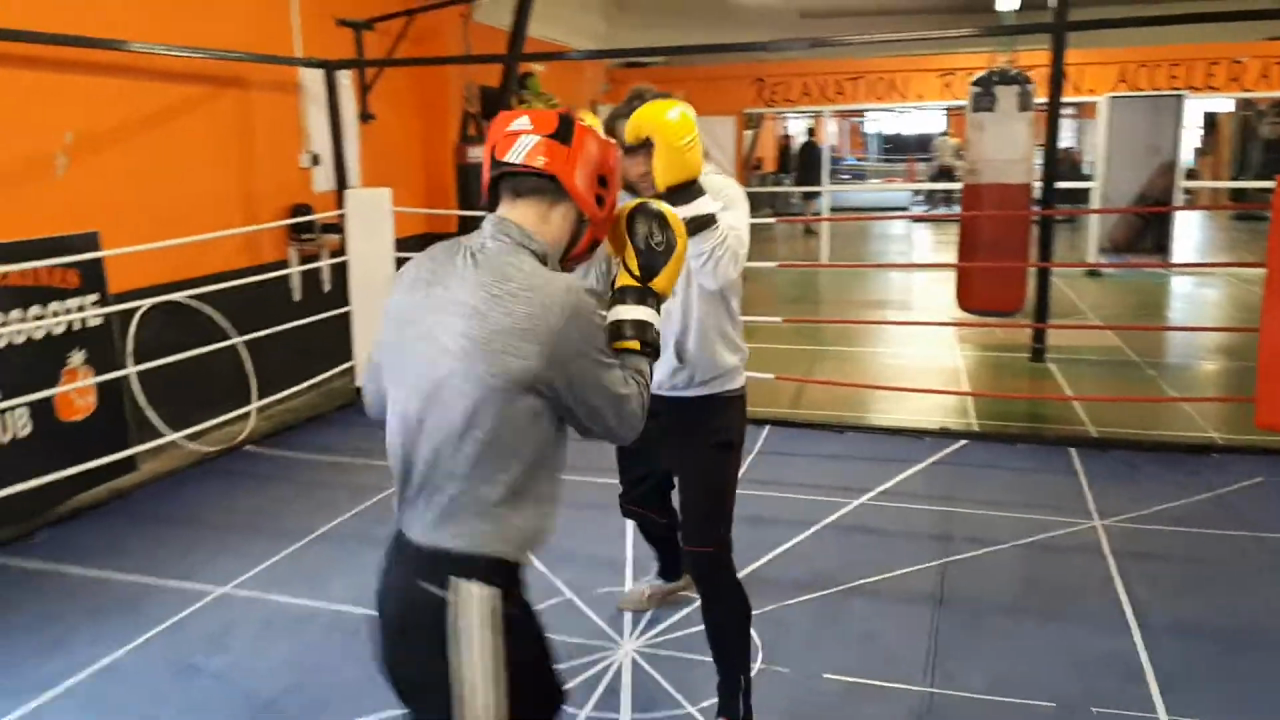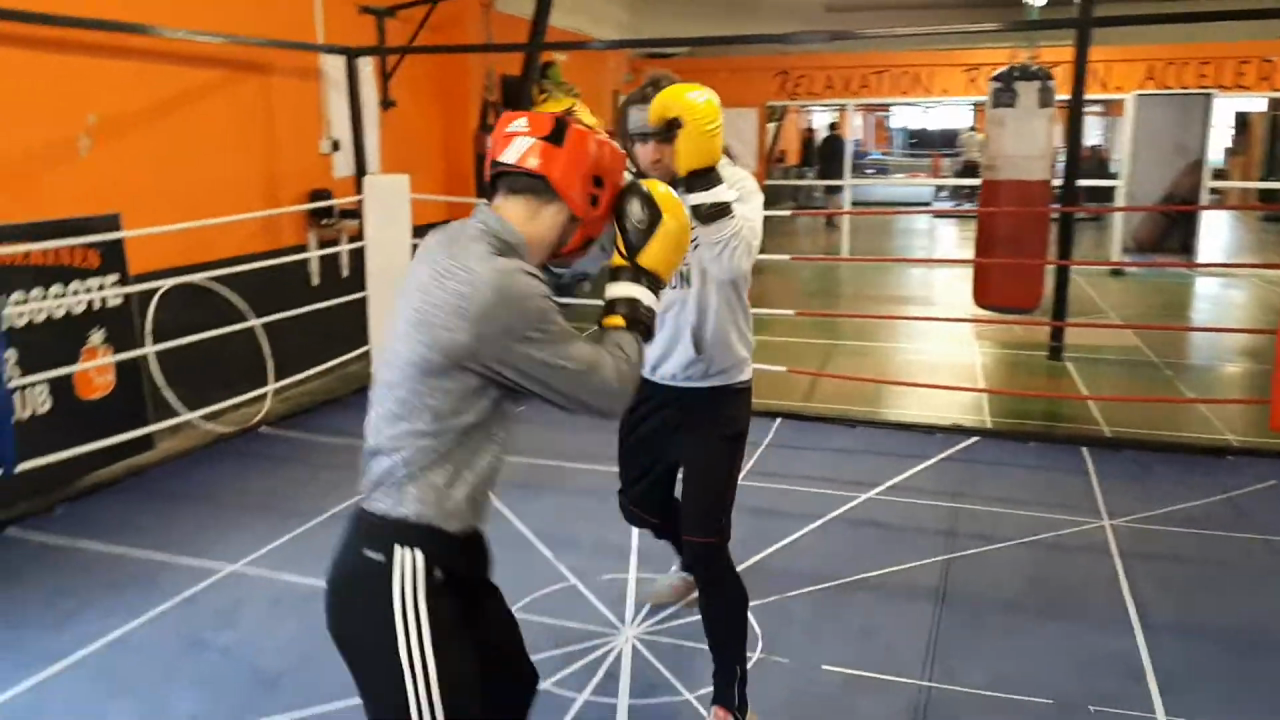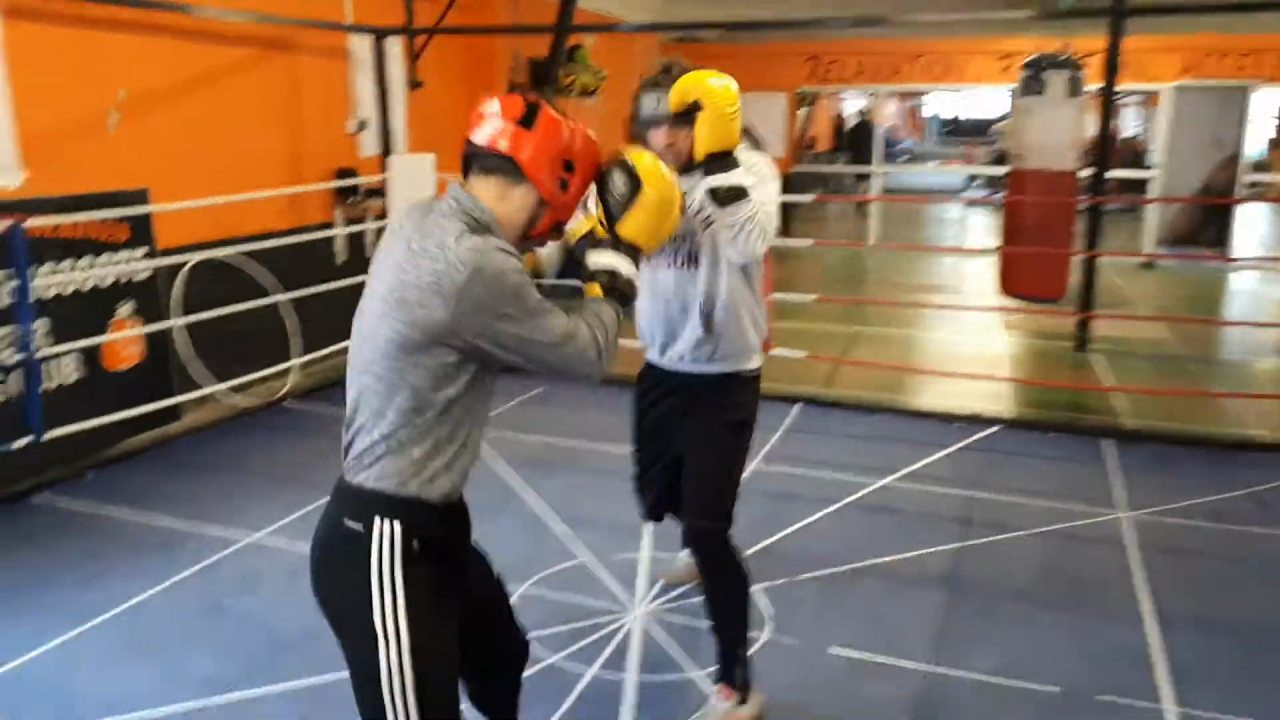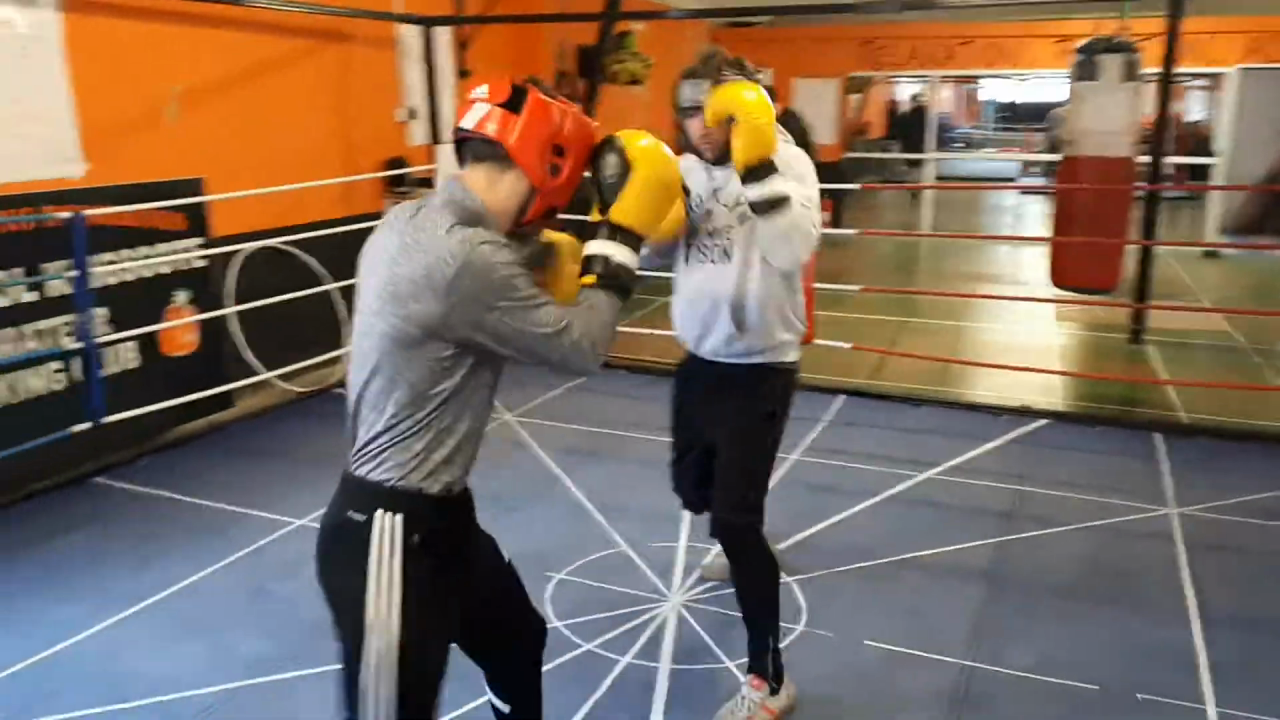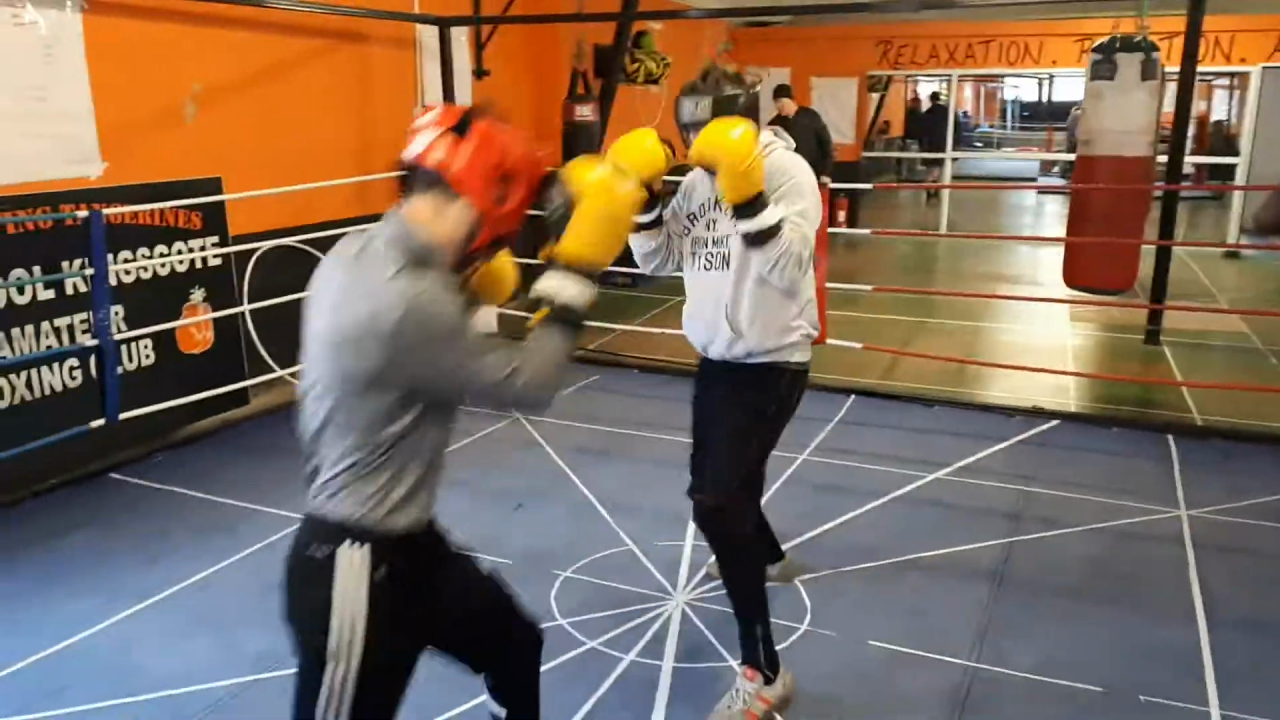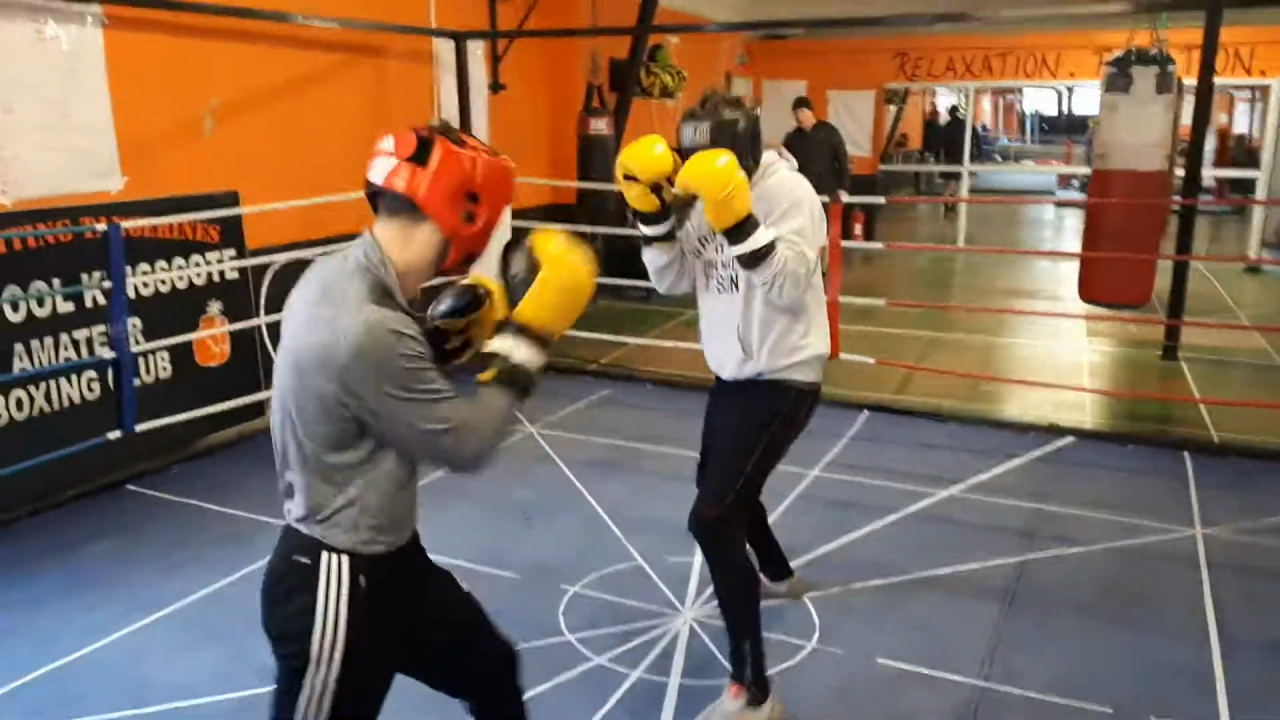
dt=0.1s
person 1, frame 1
left shoulder: (720, 194)
left elbow: (719, 274)
right elbow: (588, 277)
left wrist: (683, 185)
left hip: (708, 400)
right hip: (645, 393)
left knee: (711, 558)
right knee: (639, 500)
right ankle: (672, 573)
person 1, frame 2
left shoulder: (734, 185)
left elbow: (731, 263)
left wrist: (703, 171)
left hip: (715, 391)
right hip: (651, 383)
left knee: (709, 546)
right knee: (640, 502)
right ankle: (692, 567)
person 1, frame 3
left shoulder: (750, 171)
left elbow: (746, 246)
left wrist: (720, 154)
right wrist: (604, 209)
left hip: (722, 376)
right hip: (662, 370)
left knee: (708, 527)
right knee: (657, 496)
right ankle: (705, 557)
person 1, frame 4
left shoulder: (785, 165)
right shoulder: (686, 169)
left elbow: (788, 252)
right elbow: (649, 253)
left wrist: (758, 163)
left hip: (760, 366)
right hip: (702, 359)
left knee: (734, 516)
right knee: (695, 486)
right ankle: (750, 554)
person 1, frame 5
left shoulder: (787, 170)
right shoulder: (698, 178)
left elbow: (787, 268)
right elbow: (657, 258)
left wrist: (747, 195)
right wrist: (645, 200)
left hip: (769, 363)
right hip: (717, 360)
left knee: (716, 506)
right knee: (714, 480)
right ankle: (767, 558)
person 1, frame 6
left shoulder: (788, 191)
right shoulder: (703, 201)
left elbow: (788, 286)
right elbow: (672, 278)
left wrist: (738, 219)
right wrist: (650, 209)
left hip: (780, 381)
right hip: (735, 378)
left knee: (713, 516)
right knee: (722, 493)
right ankle: (776, 574)
person 2, frame 1
left shoulder: (423, 270)
right shoulder: (552, 303)
left elbow: (377, 397)
right elbow: (617, 419)
right wrist: (641, 301)
left hip: (434, 573)
right hip: (463, 593)
person 2, frame 2
left shoulder: (445, 252)
right shoulder: (501, 288)
right elbow: (605, 389)
right wrist: (640, 276)
left hip: (419, 552)
right hip: (402, 570)
person 2, frame 3
left shoulder: (420, 226)
right shoulder: (473, 265)
right elbow: (583, 354)
right wrist: (622, 248)
left hip: (428, 523)
right hip: (385, 540)
left knee: (500, 658)
person 2, frame 4
left shoulder: (413, 221)
right shoulder: (466, 258)
right elbow: (578, 345)
left wrist: (536, 273)
right wrist: (621, 235)
left hip: (435, 515)
left knee: (519, 641)
person 2, frame 5
left shoulder: (359, 249)
right shoulder: (405, 301)
right elbow: (526, 382)
left wrist: (457, 291)
right wrist: (576, 267)
left hip: (404, 546)
right hip: (354, 566)
left knee: (515, 644)
person 2, frame 6
left shoulder: (338, 274)
right shoulder: (366, 330)
right elbow: (464, 443)
left wrist: (441, 331)
right wrist: (525, 335)
left hip: (390, 561)
right hip: (334, 583)
left knee: (490, 668)
